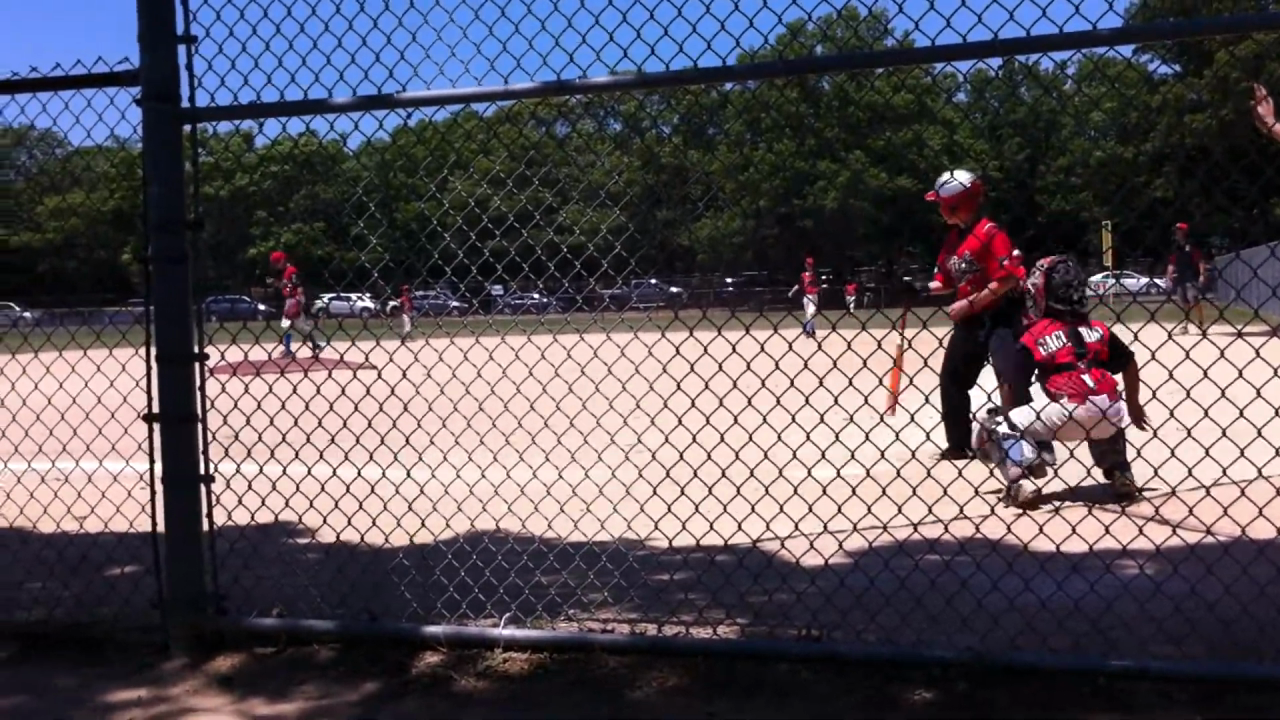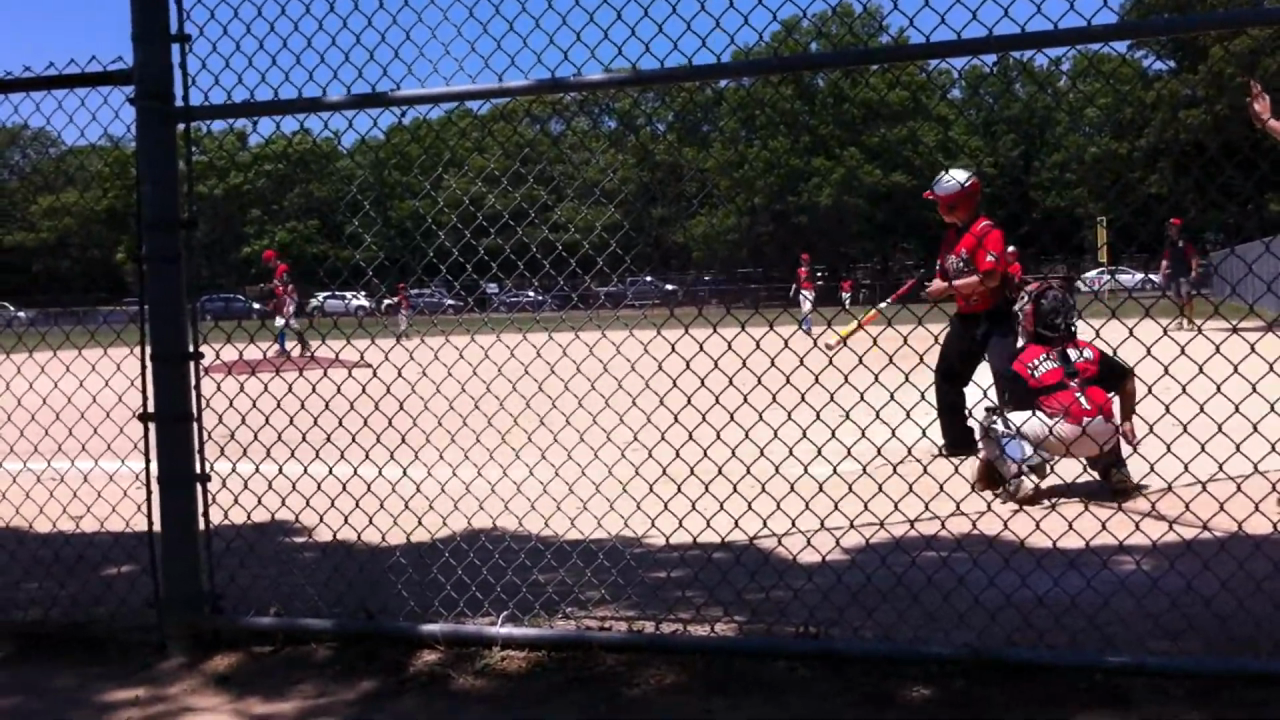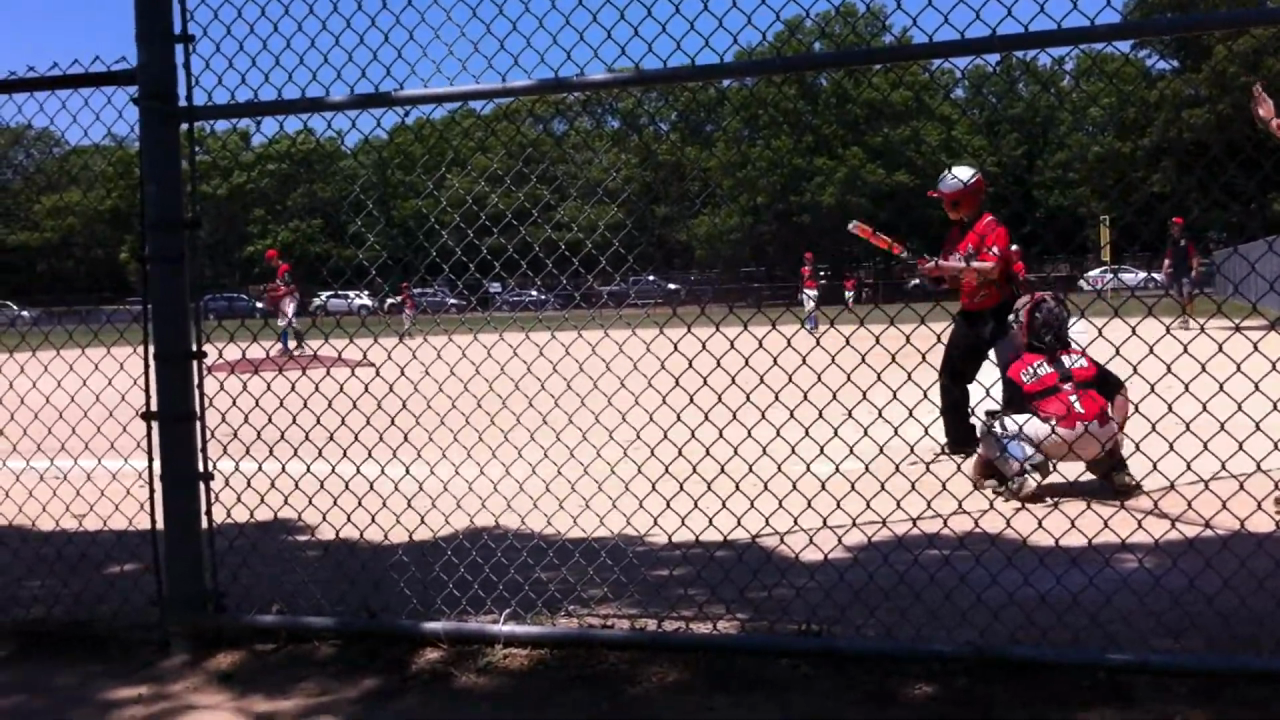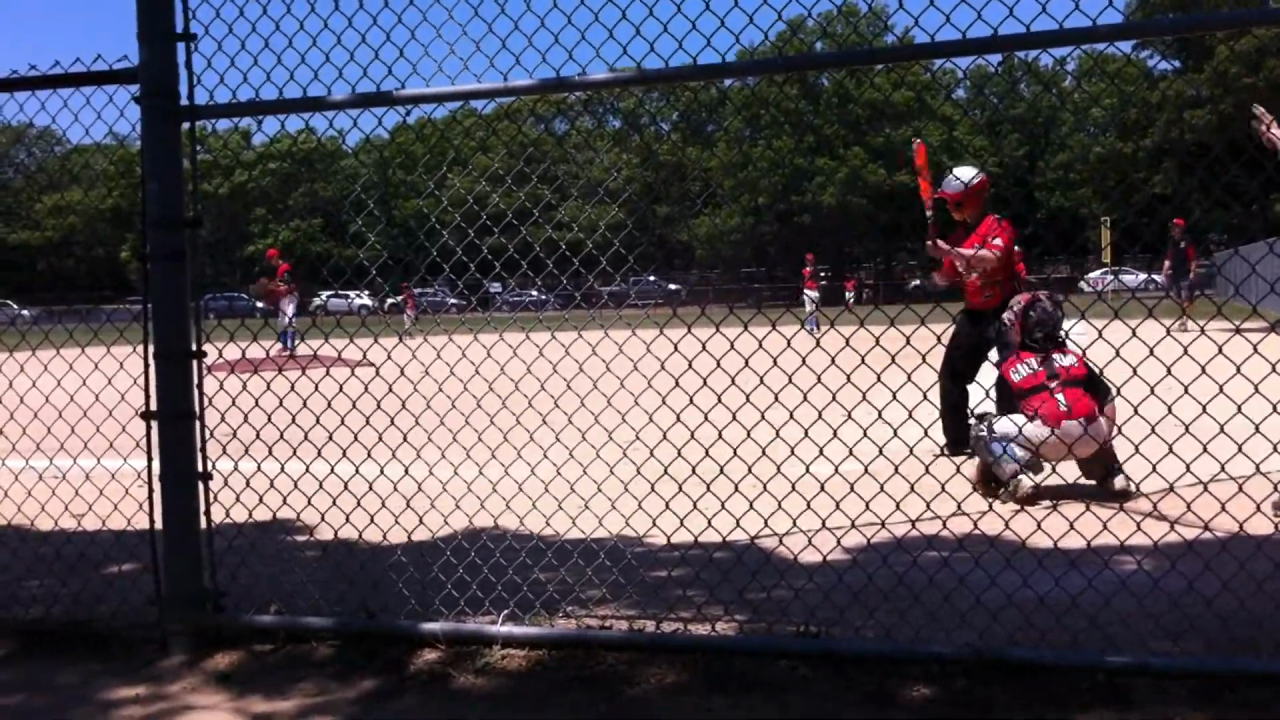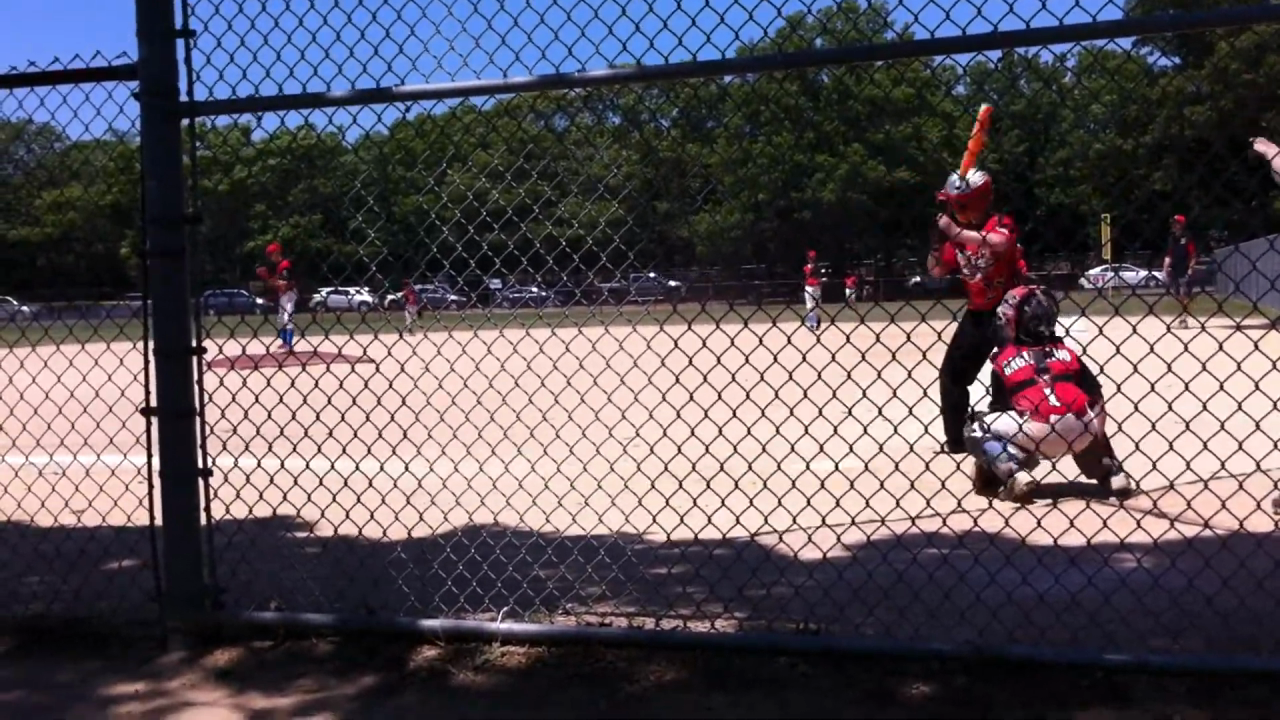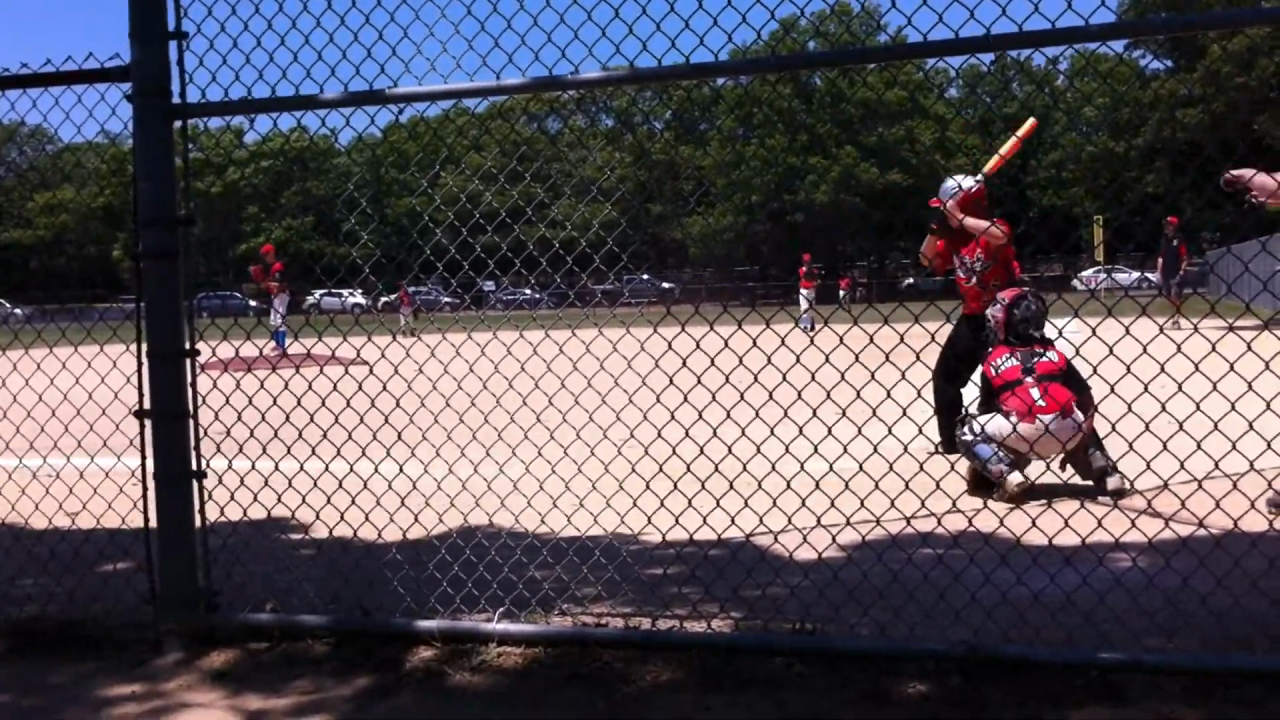
dt=0.1s
person 1, frame 1
left shoulder: (991, 233)
right shoulder: (952, 238)
left elbow: (1005, 280)
right elbow: (944, 280)
left wrist: (969, 302)
right wrist: (927, 289)
left hip: (999, 317)
right hip: (968, 321)
left knee: (1010, 379)
right knee: (952, 380)
right ankle: (961, 444)
person 1, frame 2
left shoulder: (987, 231)
right shoulder: (951, 236)
left elbow: (990, 277)
right elbow: (945, 278)
left wrist: (948, 288)
right wrist: (931, 286)
left hip: (995, 316)
right hip: (965, 318)
right knee: (946, 378)
right ankle: (958, 441)
person 1, frame 3
left shoulder: (992, 227)
right shoulder: (954, 234)
left elbow: (991, 269)
right elbow: (950, 278)
left wrist: (944, 266)
right wrist: (934, 269)
left hip: (1001, 312)
right hip: (970, 315)
right knee: (951, 375)
right ankle: (961, 439)
person 1, frame 4
left shoulder: (997, 225)
right shoulder: (958, 234)
left elbow: (991, 261)
right elbow: (944, 278)
left wrist: (948, 251)
right wrist: (938, 257)
left hip: (1004, 313)
right hip: (973, 315)
right knee: (951, 376)
right ankle: (959, 440)
person 1, frame 5
left shoulder: (1000, 223)
right shoulder: (960, 232)
left elbow: (997, 243)
right elbow: (937, 271)
left wrist: (955, 232)
right wrist: (941, 241)
right hip: (977, 315)
right knee: (951, 375)
right ankle: (959, 438)
person 1, frame 6
left shoulder: (995, 227)
right shoulder: (953, 238)
left elbow: (997, 236)
right elbow: (927, 260)
left wrist: (959, 219)
right wrist: (935, 230)
right hip: (972, 318)
right knee: (944, 377)
right ankle: (953, 439)
person 2, frame 1
left shoulder: (1034, 336)
right shoulder: (1098, 329)
left elbow: (1016, 385)
right elbow: (1130, 364)
left wrist: (990, 428)
right wrist: (1133, 404)
left hip: (1071, 411)
right hip: (1109, 409)
left knee: (998, 424)
left ankle: (1020, 483)
right ankle: (1121, 476)
person 2, frame 2
left shoulder: (1024, 362)
right shoulder: (1088, 349)
left elbow: (1014, 409)
right elbow: (1127, 379)
right wrist: (1126, 422)
left hip: (1065, 431)
right hip: (1103, 432)
left knee: (995, 424)
left ankle: (1019, 480)
right ankle: (1116, 474)
person 2, frame 3
left shoulder: (1020, 368)
right shoulder: (1082, 358)
left elbow: (1011, 415)
right elbow: (1119, 393)
right wrist: (1116, 434)
left hip: (1061, 435)
right hip: (1098, 435)
left knee: (994, 426)
left ankle: (1022, 479)
right ankle: (1117, 474)
person 2, frame 4
left shoulder: (1011, 366)
right shoulder: (1074, 358)
left elbow: (1005, 416)
right elbow: (1107, 400)
left wrist: (988, 460)
right wrist: (1104, 440)
left hip: (1050, 436)
right hip: (1090, 435)
left knee: (983, 430)
left ankle: (1017, 479)
right ankle: (1113, 477)
person 2, frame 5
left shoulder: (1004, 360)
right shoulder: (1066, 353)
left elbow: (997, 411)
right elbow: (1097, 399)
right wrist: (1096, 441)
left hip: (1036, 430)
right hip: (1078, 429)
left knee: (976, 430)
left ankle: (1015, 476)
right ankle: (1113, 475)
person 2, frame 6
left shoulder: (993, 361)
right shoulder: (1055, 354)
left elbow: (987, 413)
right elbow: (1086, 399)
right wrist: (1082, 446)
left hip: (1024, 430)
right hip: (1068, 428)
left knee: (967, 432)
right knee: (1081, 421)
left ankle: (1007, 476)
right ankle: (1107, 476)
